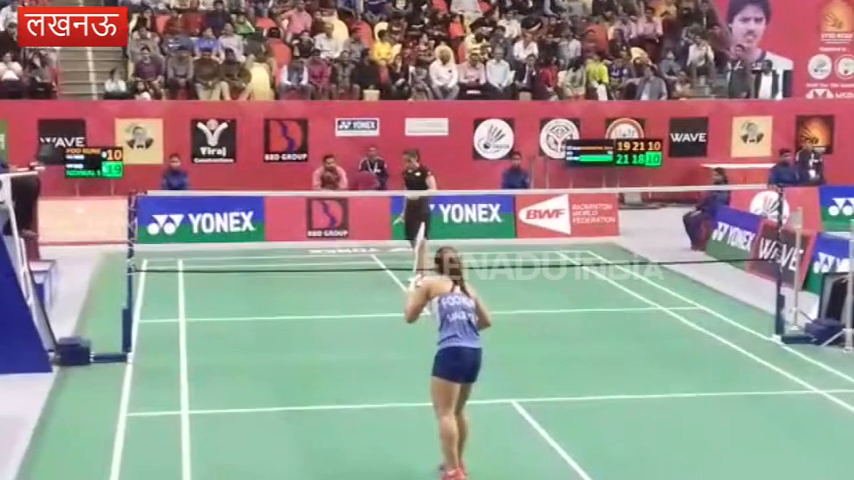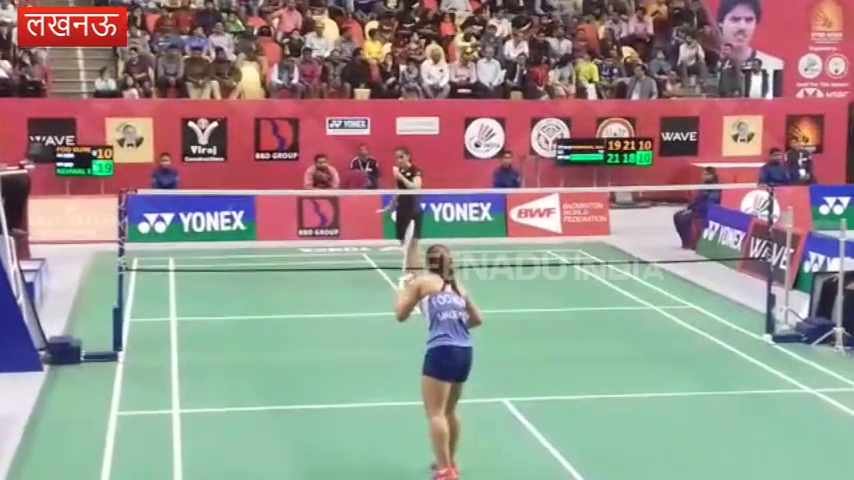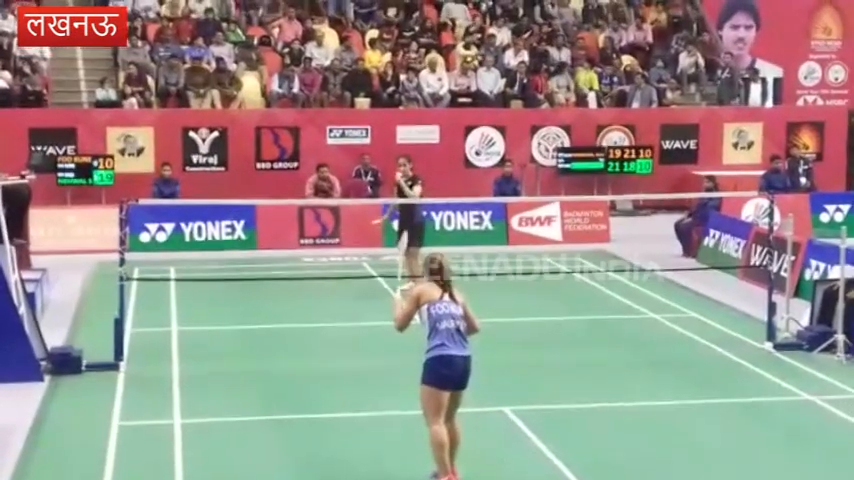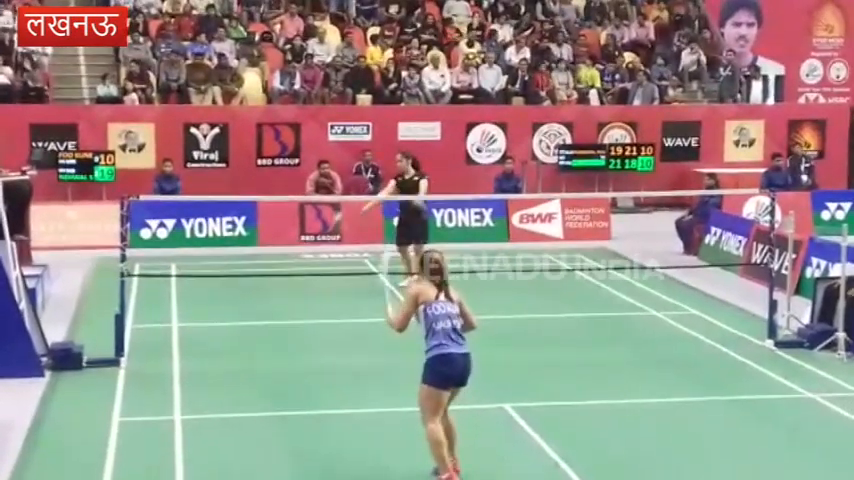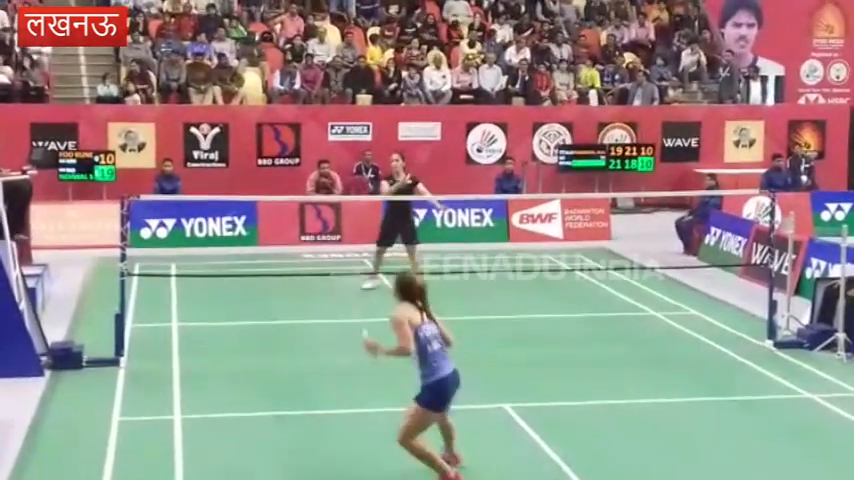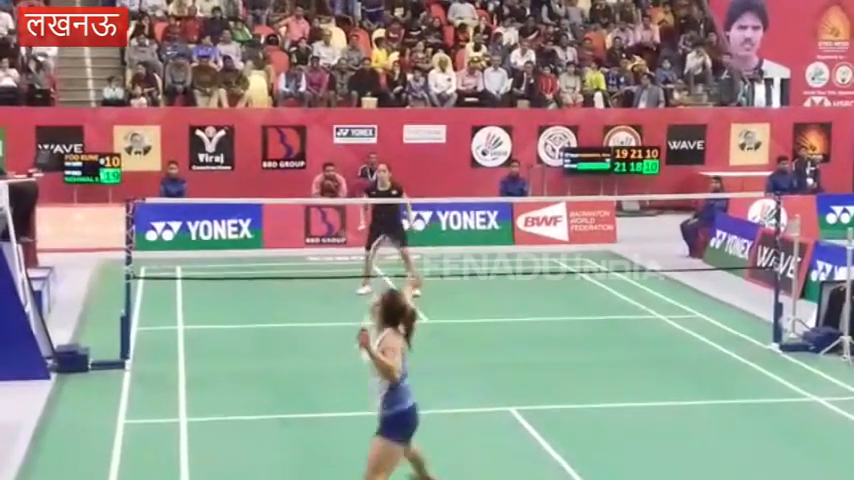
dt=0.4s
person 1, frame 1
left shoulder: (430, 282)
right shoulder: (467, 288)
left elbow: (410, 316)
right elbow: (486, 321)
left wrist: (411, 293)
left hip: (451, 352)
right hip: (474, 353)
left knee: (445, 414)
right knee: (458, 411)
person 1, frame 2
left shoulder: (421, 281)
right shoulder: (457, 286)
left elbow: (401, 315)
right elbow: (477, 318)
left wrist: (401, 291)
left hip: (442, 351)
right hip: (465, 351)
left knee: (435, 413)
right knee: (449, 411)
person 1, frame 3
left shoulder: (420, 290)
right shoulder: (456, 295)
left elbow: (400, 325)
right elbow: (475, 327)
left wrist: (398, 303)
left hip: (440, 360)
right hip: (463, 360)
left knee: (435, 422)
right knee: (449, 419)
person 1, frame 4
left shoulder: (417, 289)
right shoulder: (452, 293)
left elbow: (400, 325)
right elbow: (471, 324)
left wrist: (390, 316)
left hip: (442, 360)
right hip: (463, 358)
left knee: (432, 421)
right knee: (439, 410)
person 1, frame 5
left shoulder: (400, 314)
right shoulder: (424, 311)
left elbow: (407, 349)
right elbow: (449, 341)
left wrist: (379, 350)
left hip: (437, 384)
right hip: (450, 377)
left knee: (405, 438)
right knee: (440, 414)
right ankle: (451, 454)
person 1, frame 6
left shoulder: (390, 340)
right shoulder: (390, 333)
left elbow: (392, 374)
left wrist: (369, 349)
left hip: (397, 416)
right hip: (404, 411)
right knee: (404, 448)
person 2, frame 1
left shoulder: (425, 171)
right shoulder: (405, 173)
left elbow: (434, 189)
left wrist: (418, 194)
right wrist: (404, 210)
left hip: (422, 210)
right hip: (410, 211)
left knee: (421, 243)
right knee: (413, 243)
left ankle: (424, 273)
right ankle: (419, 273)
person 2, frame 2
left shoulder: (415, 171)
right shoulder: (398, 171)
left elbow: (415, 188)
left wrist: (400, 177)
right wrist: (389, 207)
left hip: (413, 210)
right hip: (401, 209)
left knee: (412, 243)
right knee: (404, 244)
right ankle: (410, 272)
person 2, frame 3
left shoulder: (417, 180)
right shoulder: (399, 181)
left elbow: (414, 197)
left wrist: (401, 183)
right wrist: (386, 216)
left hip: (415, 220)
right hip: (403, 219)
left knee: (414, 253)
right knee: (406, 252)
right ankle: (412, 280)
person 2, frame 4
left shoulder: (421, 177)
right shoulder: (397, 178)
left elbow: (422, 191)
right elbow: (386, 191)
left wrist: (418, 200)
right wrist: (369, 205)
left hip: (418, 217)
right hip: (404, 217)
left knee: (418, 250)
right knee: (402, 249)
right ankle: (410, 275)
person 2, frame 5
left shoulder: (412, 180)
right shoulder: (386, 180)
left elbow: (425, 193)
right elbow: (385, 192)
left wrist: (437, 204)
right wrist: (399, 184)
left hip: (406, 219)
right hip: (390, 219)
left knee: (411, 252)
right knee: (379, 250)
right ankle: (373, 279)
person 2, frame 6
left shoulder: (397, 188)
right shoulder: (370, 189)
left elbow: (407, 205)
right elbow: (364, 207)
left wrist: (410, 220)
right wrist: (362, 222)
left hip: (394, 225)
right hip: (377, 225)
left knee: (404, 253)
right knee: (368, 254)
left ankle: (415, 284)
right ankle: (366, 285)
